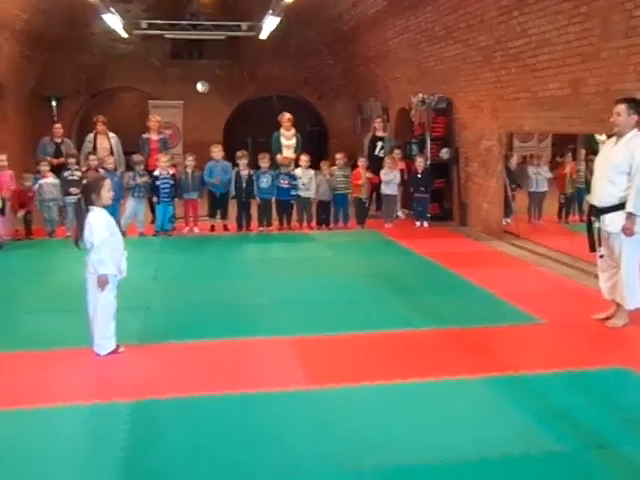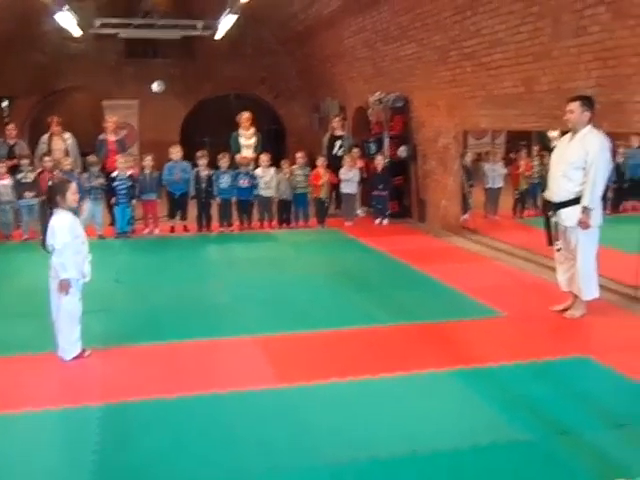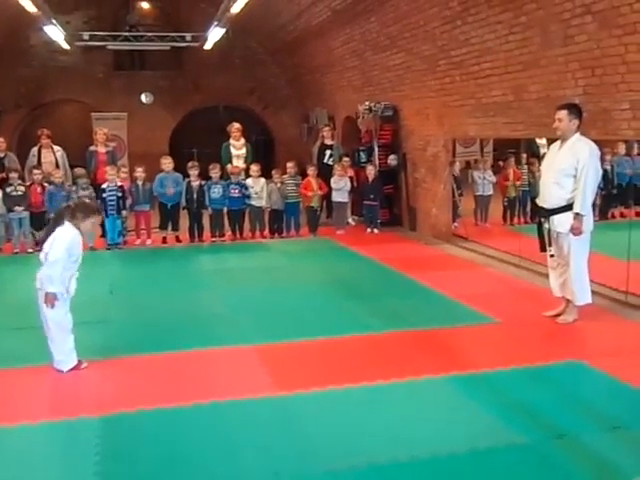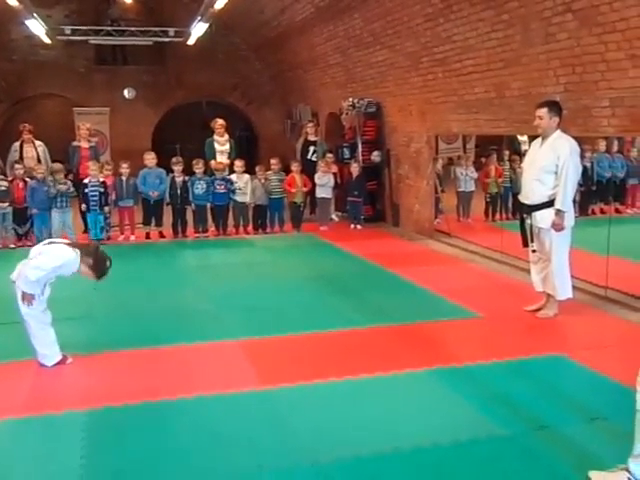
dt=0.3s
person 1, frame 1
right shoulder: (610, 144)
right wrist: (594, 209)
left hip: (621, 216)
right hip: (604, 215)
right knee: (607, 262)
right ankle: (614, 306)
person 1, frame 2
left shoulder: (596, 141)
right shoulder: (565, 140)
left elbow: (596, 178)
left wrist: (586, 211)
right wrist: (550, 203)
left hip: (578, 210)
right hip: (560, 209)
left knee: (581, 256)
right knee: (564, 255)
left ankle: (581, 302)
right ankle: (572, 297)
person 1, frame 3
left shoulder: (585, 148)
right shoulder: (555, 147)
left elbow: (587, 185)
left wrist: (578, 217)
right wrist: (542, 210)
left hip: (570, 216)
right hip: (551, 216)
left knee: (574, 262)
right knee: (556, 261)
left ankle: (573, 308)
right ankle: (564, 303)
person 1, frame 4
left shoulder: (565, 145)
right shoulder: (536, 144)
left elbow: (567, 181)
left wrist: (560, 213)
right wrist: (524, 206)
left hip: (551, 213)
right hip: (533, 211)
left knee: (554, 257)
right knee: (537, 257)
left ankle: (554, 303)
right ankle: (545, 298)
person 2, frame 1
left shoulder: (101, 215)
right shoulder: (98, 218)
right elbow: (99, 248)
right wrist: (102, 273)
left hip: (107, 270)
right hip: (104, 272)
left knee: (105, 308)
right knee: (103, 308)
left ankle: (105, 343)
right ankle: (104, 346)
person 2, frame 2
left shoulder: (68, 218)
right shoulder: (61, 221)
right elbow: (61, 252)
right wrist: (64, 277)
left hip: (72, 274)
right hip: (67, 276)
left knee: (70, 312)
right knee: (68, 312)
left ankle: (71, 348)
right ankle: (70, 351)
person 2, frame 3
left shoulder: (72, 233)
right shoulder: (68, 235)
right elbow: (54, 264)
left wrist: (54, 289)
right wrist: (51, 291)
left hip: (60, 287)
right hip: (53, 288)
left knee: (62, 324)
right knee: (58, 324)
left ankle: (67, 360)
right ankle: (66, 362)
person 2, frame 4
left shoulder: (73, 253)
right shoulder: (69, 257)
right elbow: (34, 268)
right wrist: (28, 290)
left hip: (34, 282)
right hip: (28, 283)
left knee: (42, 319)
right knee: (38, 320)
left ankle: (51, 354)
right ankle: (50, 357)
